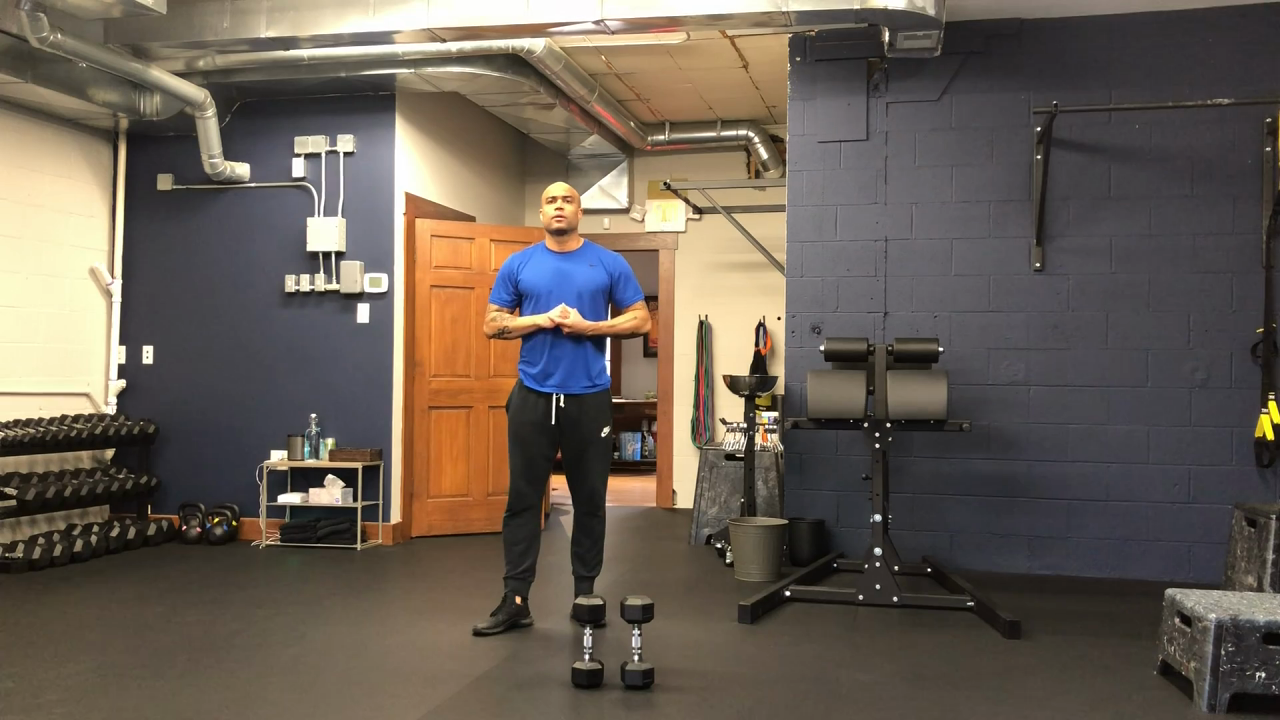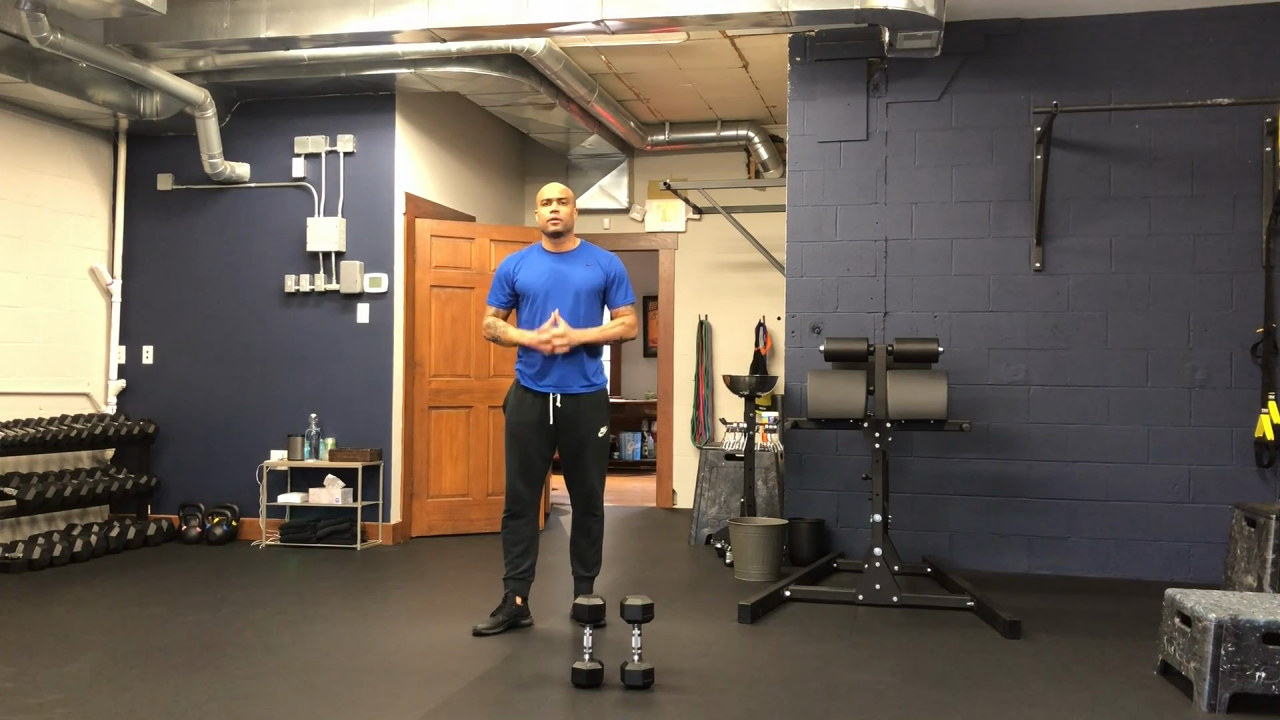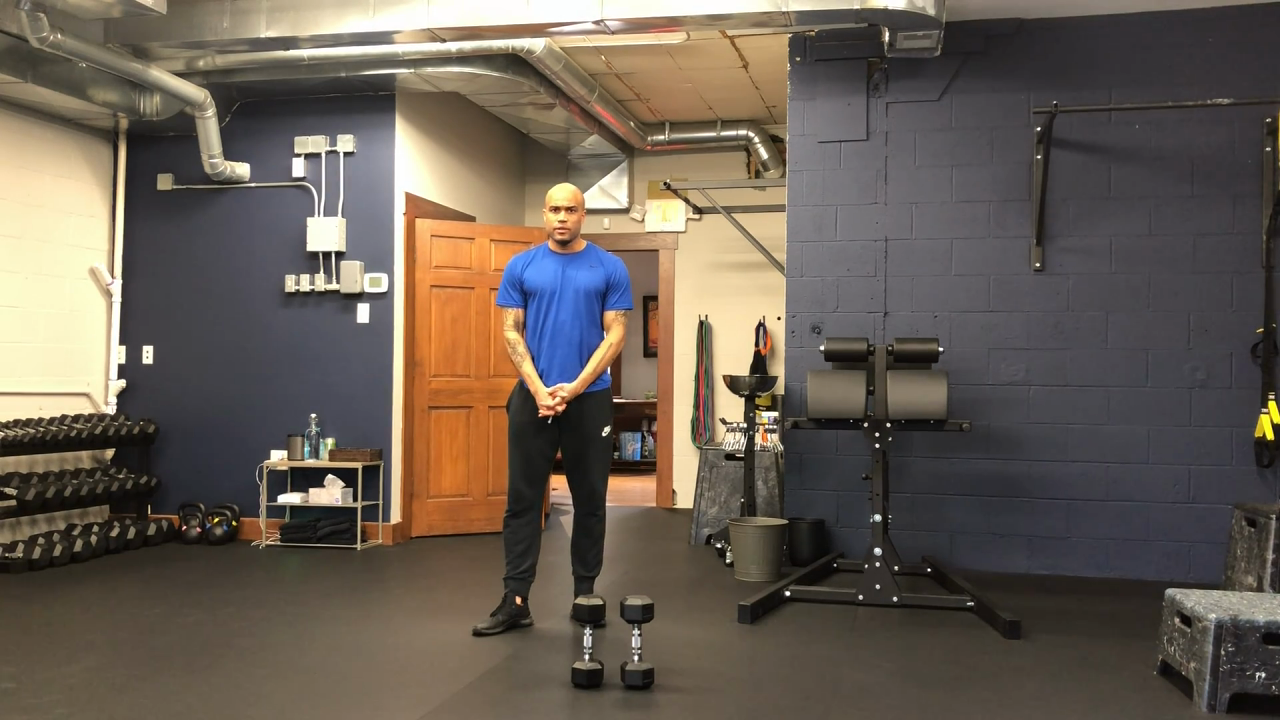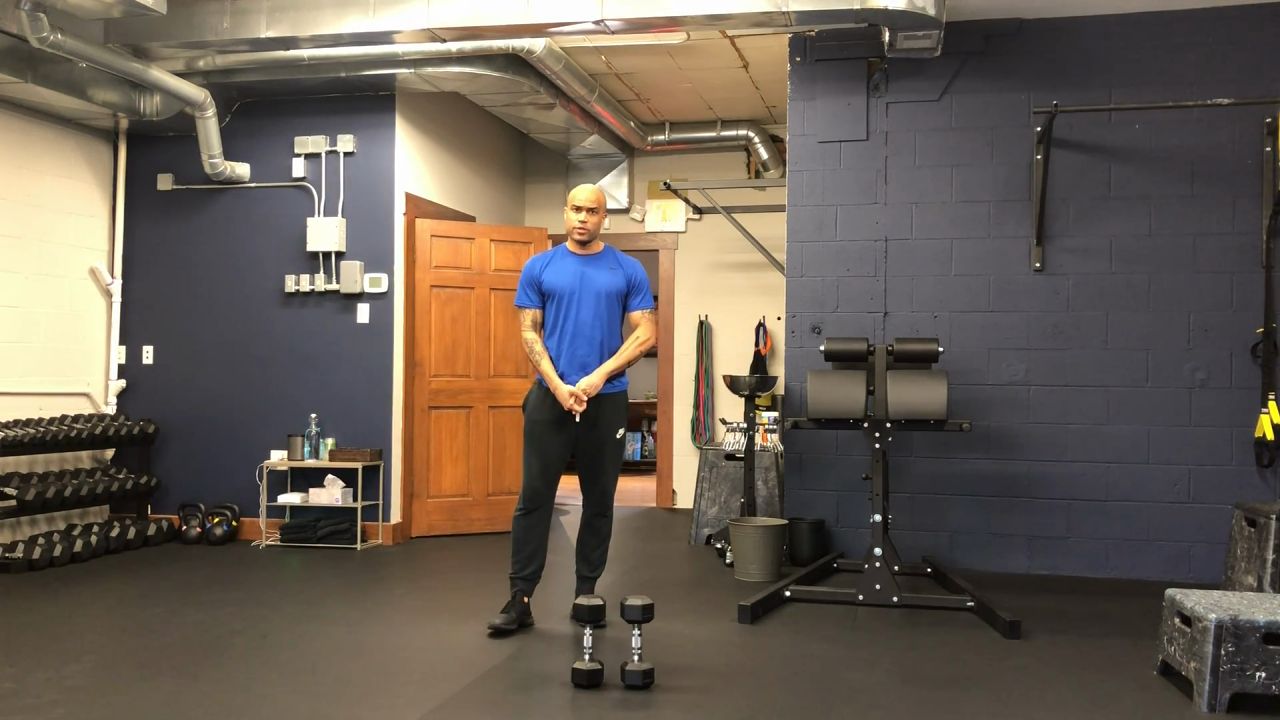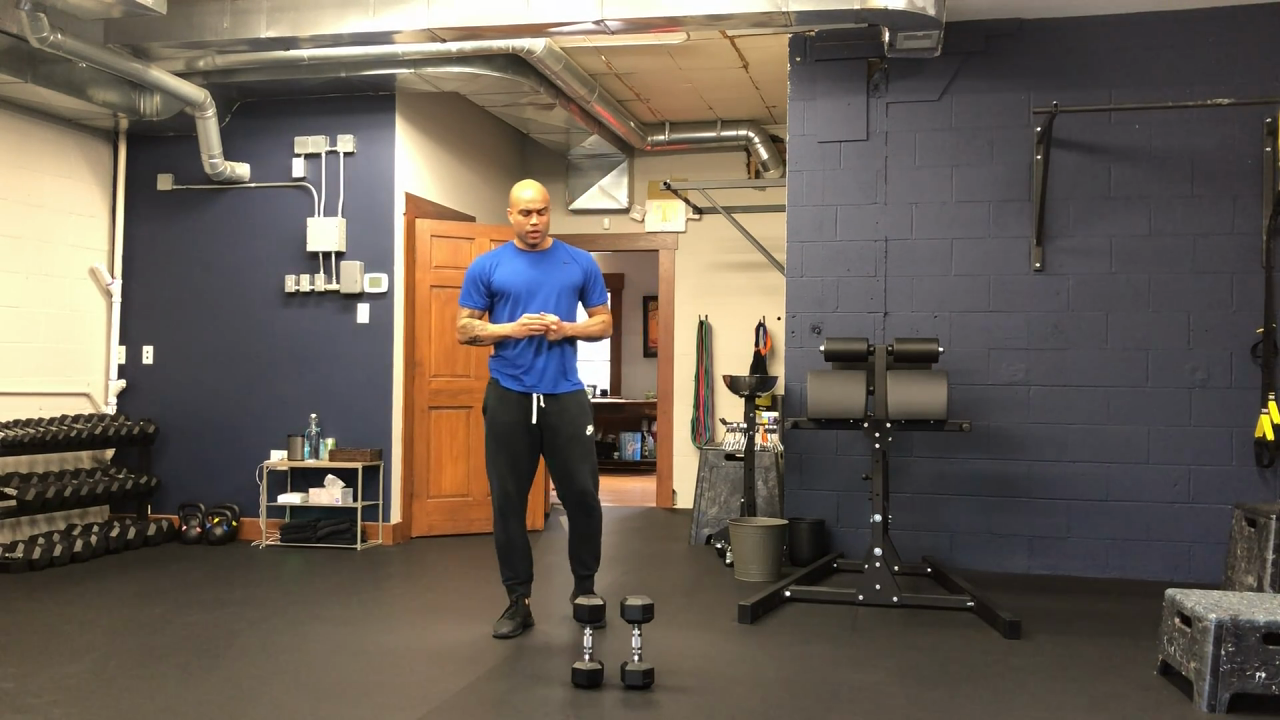
dt=1s
person 1, frame 1
left shoulder: (608, 263)
right shoulder: (518, 265)
left elbow: (641, 320)
right elbow: (492, 324)
left wrist: (587, 326)
right wrist: (539, 319)
left hip: (589, 397)
right hip: (532, 396)
left knee: (590, 501)
right knee: (522, 499)
left ankle: (585, 594)
right ankle: (516, 599)
person 1, frame 2
left shoulder: (605, 264)
right shoulder: (514, 266)
left elbow: (628, 325)
right elbow: (490, 325)
left wrist: (577, 335)
right wrist: (531, 338)
left hip: (586, 397)
right hip: (529, 396)
left knee: (587, 502)
right knee: (520, 501)
left ankle: (585, 595)
right ankle: (516, 599)
person 1, frame 3
left shoulder: (610, 268)
right shoulder: (521, 266)
left elbow: (615, 335)
right elbow: (512, 332)
left wrist: (574, 388)
right wrist: (538, 389)
left hip: (590, 398)
right hip: (532, 398)
left knee: (590, 501)
right knee: (522, 500)
left ankle: (585, 593)
right ankle: (516, 599)
person 1, frame 4
left shoulder: (628, 270)
right shoulder: (539, 267)
left elbow: (645, 333)
right elbow: (529, 333)
left wrist: (598, 378)
right wrist: (558, 385)
left hip: (607, 399)
right hip: (549, 397)
left knee: (599, 502)
right knee: (534, 498)
left ankle: (586, 593)
right ankle: (520, 598)
person 1, frame 5
left shoulder: (580, 263)
right shoulder: (487, 266)
left elbow: (604, 324)
right elbow: (464, 329)
left wrist: (566, 329)
right wrist: (510, 328)
left hip: (566, 395)
right hip: (509, 396)
left knee: (582, 496)
right knee: (508, 502)
left ankle: (585, 587)
right ankle: (519, 600)
